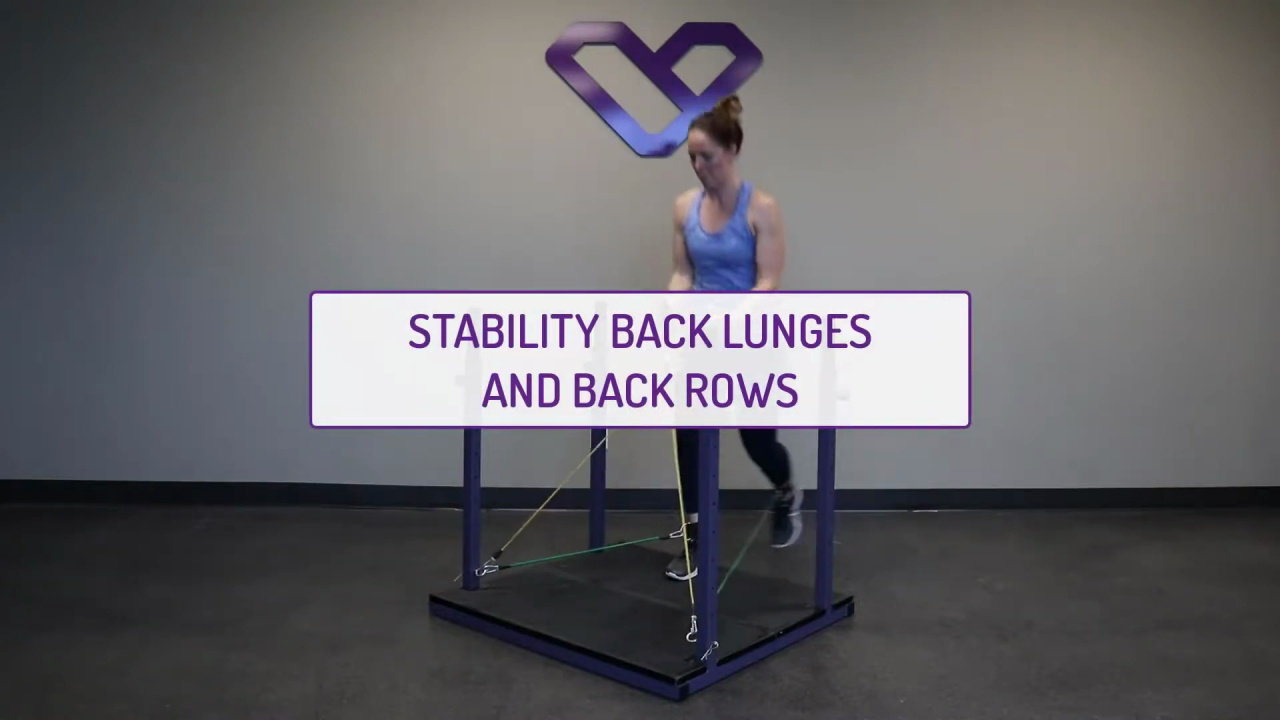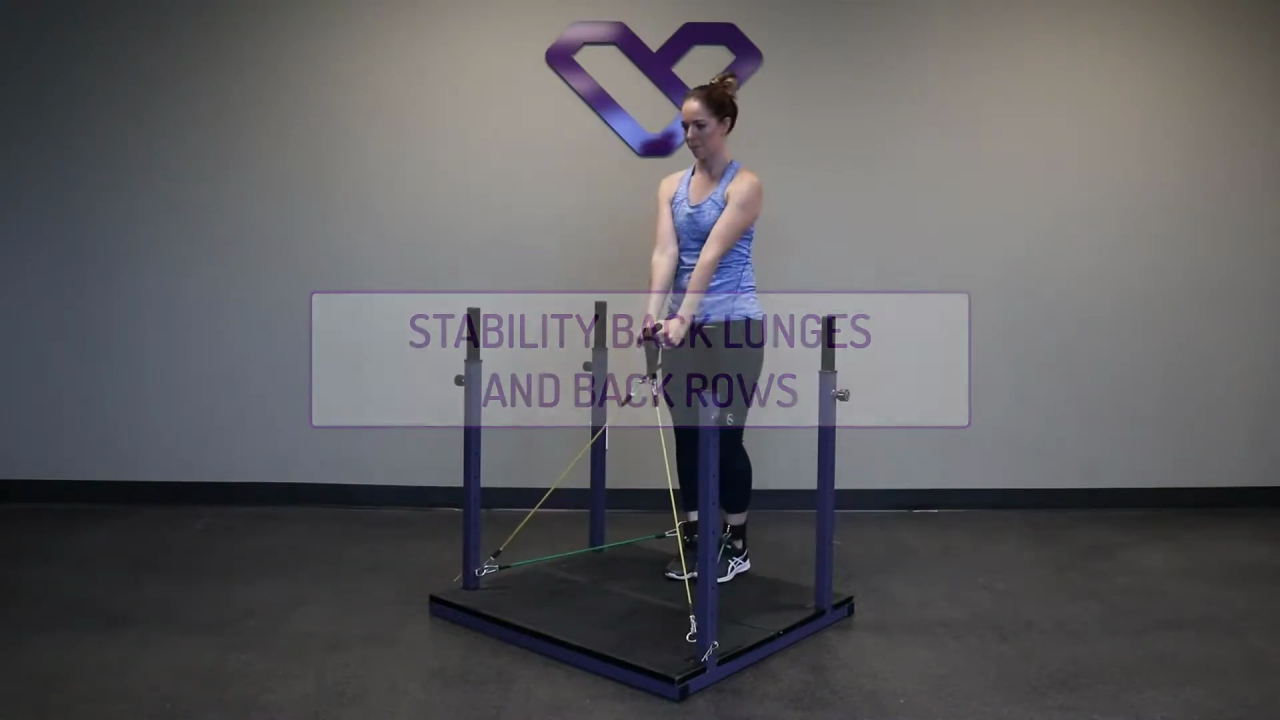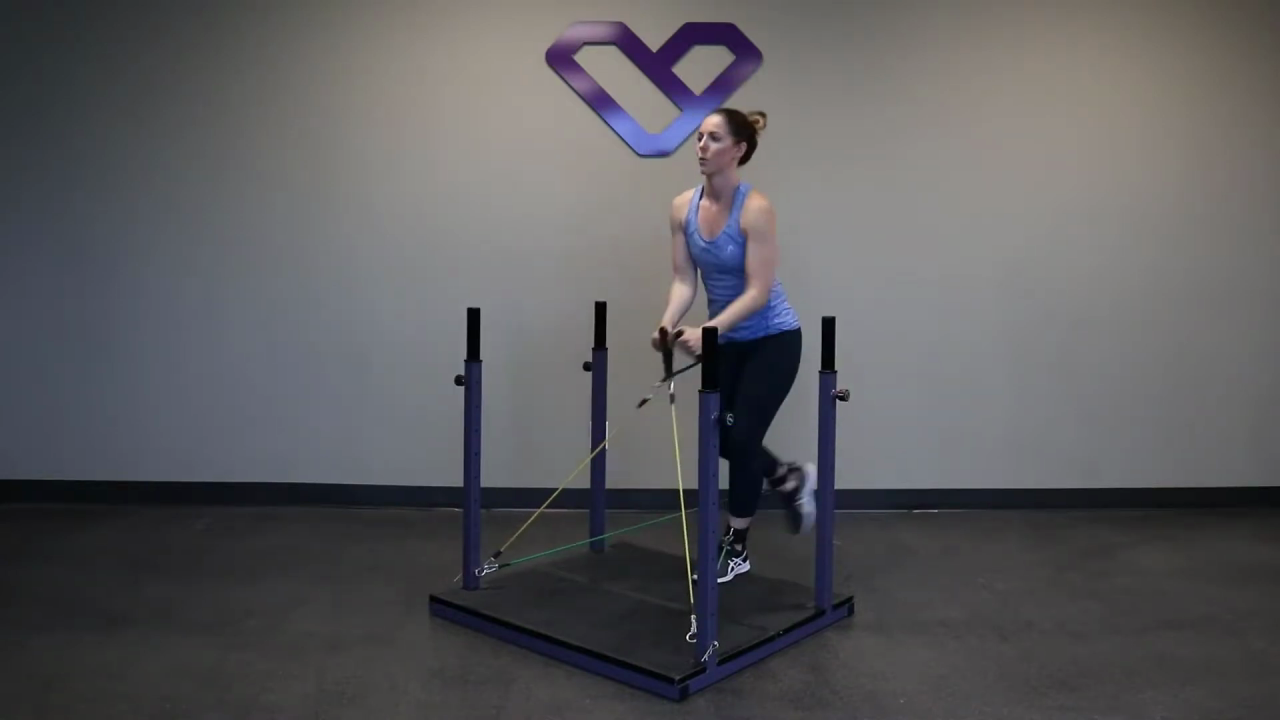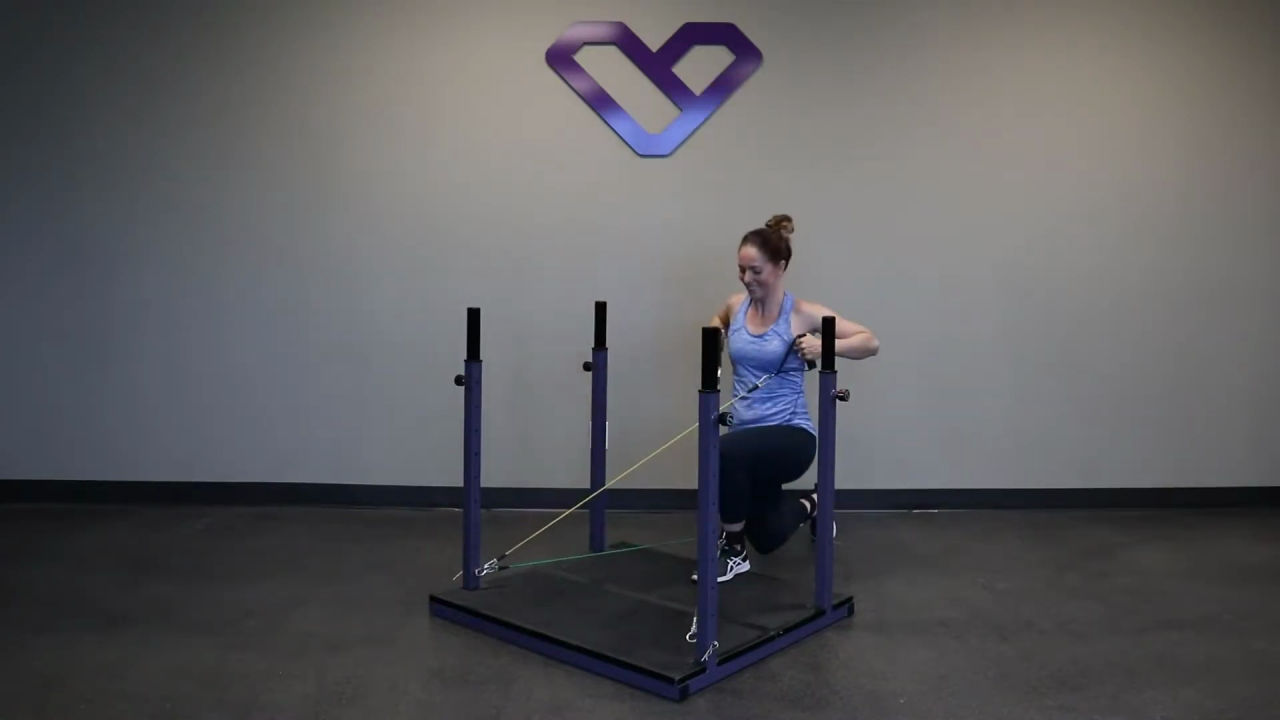
dt=0.7s
person 1, frame 1
left shoulder: (760, 207)
right shoulder: (684, 206)
left elbow: (769, 285)
right elbow: (682, 274)
left knee: (757, 438)
right knee: (688, 432)
left ankle: (787, 497)
right ankle: (694, 538)
person 1, frame 2
left shoulder: (745, 185)
right shoulder: (671, 185)
left elbow: (712, 255)
right elbow: (665, 253)
left wrist: (683, 319)
right wrist: (654, 314)
left hip: (733, 325)
right hip: (683, 326)
left knee: (725, 436)
right knee: (686, 434)
left ankle: (736, 544)
right ankle: (692, 538)
person 1, frame 3
left shoulder: (754, 209)
right shoulder: (683, 208)
left elbow: (759, 292)
right elbow: (683, 282)
left wrist: (707, 329)
right wrist: (668, 322)
left hip: (772, 339)
right hip: (726, 341)
left knee: (739, 438)
right knee: (730, 438)
left ankle: (735, 549)
right ankle: (793, 481)
person 1, frame 4
left shoulder: (802, 313)
right shoulder: (736, 305)
left elbow: (870, 342)
right elbow: (720, 321)
left wrist: (824, 347)
left hip: (791, 435)
right hip: (749, 434)
left knee: (726, 452)
right knee: (768, 537)
left ankle: (733, 551)
right ankle: (813, 504)
